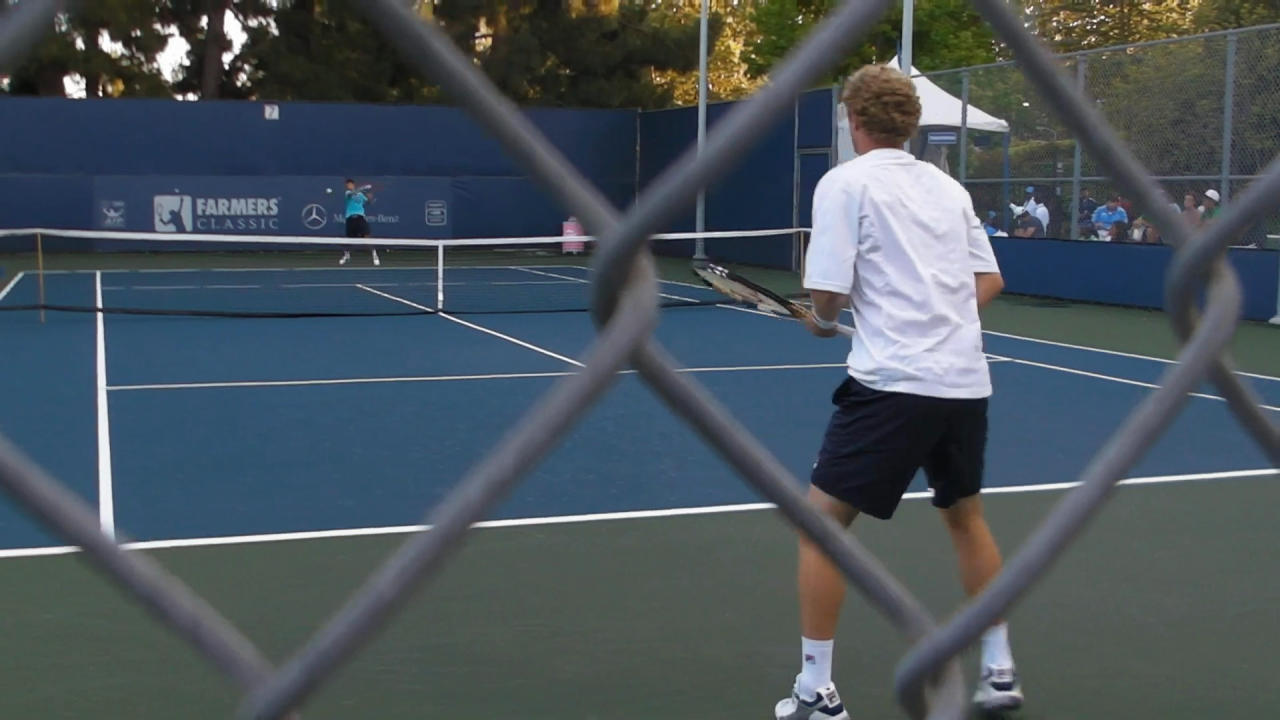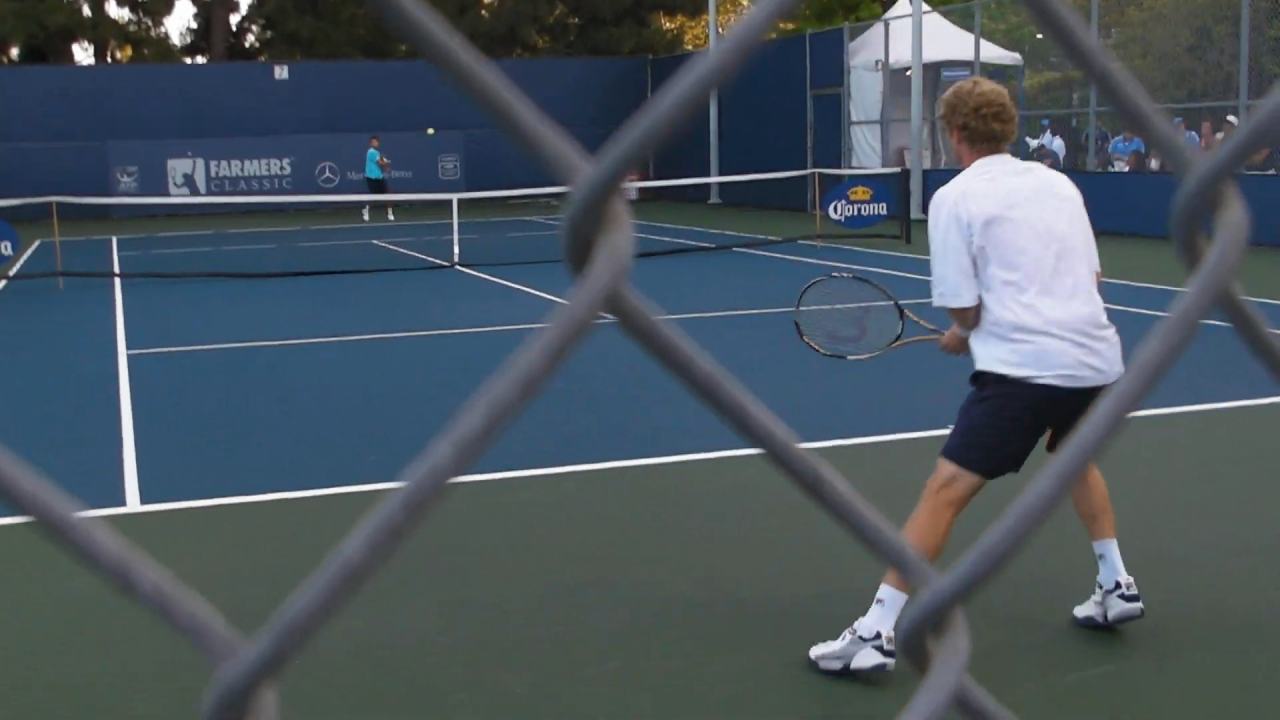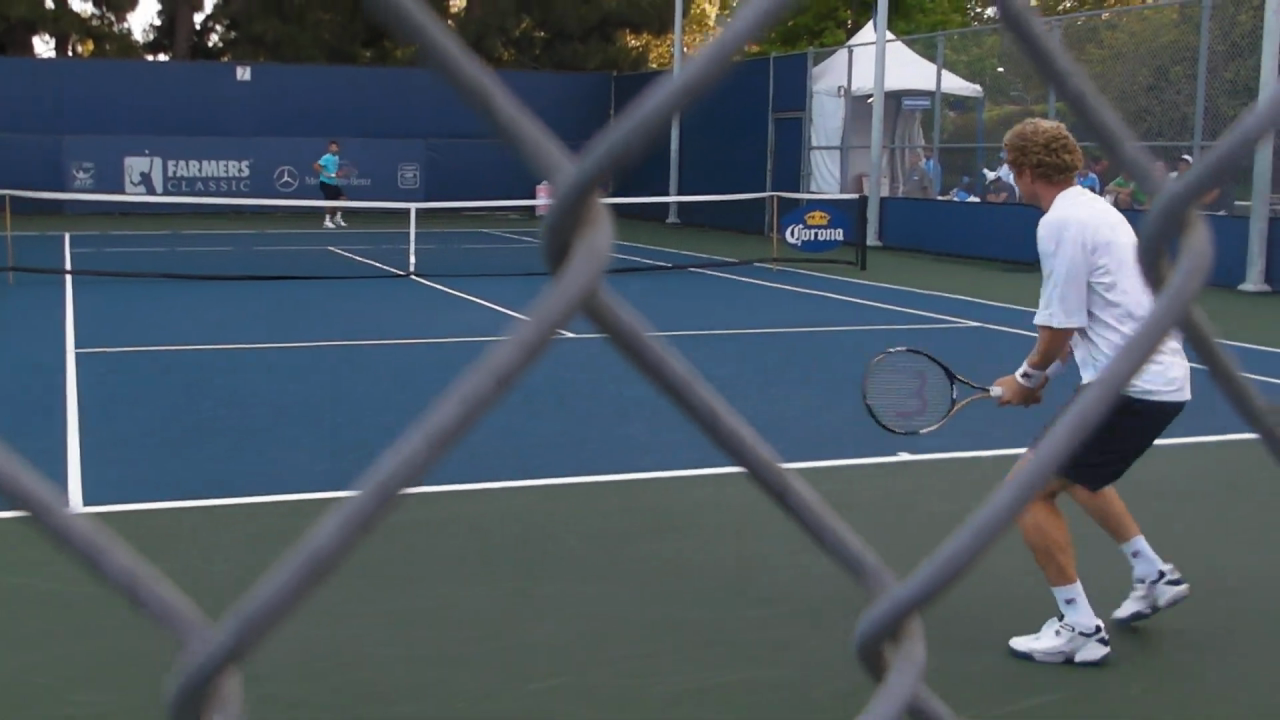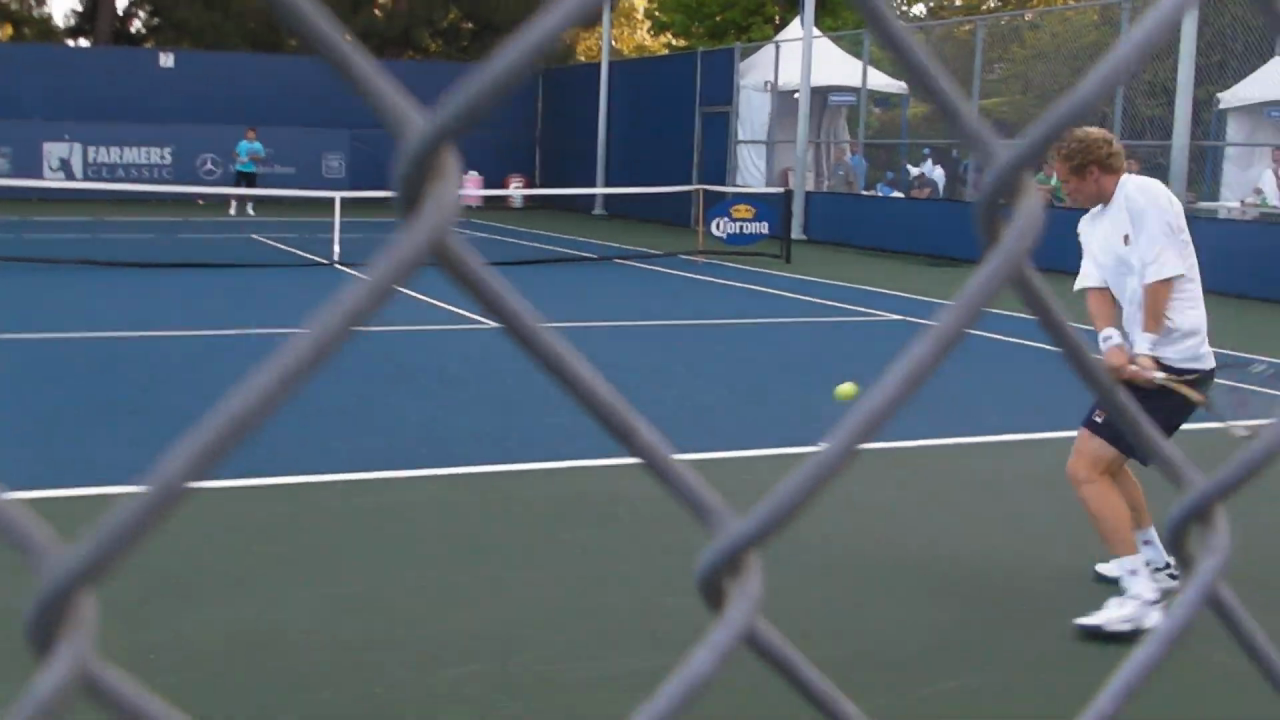
dt=0.3s
person 1, frame 1
left shoulder: (843, 182)
right shoulder: (949, 187)
left elbow: (827, 293)
right elbow: (990, 282)
left wrist: (819, 320)
left hip: (891, 383)
right hip: (965, 383)
left knee: (821, 523)
right knee: (964, 517)
person 1, frame 2
left shoulder: (953, 200)
right shoulder: (1060, 184)
left elbow: (964, 310)
right elbow: (1089, 274)
left wrist: (959, 338)
left hip: (1021, 370)
right hip: (1099, 364)
left knee: (944, 494)
left ankle: (876, 633)
right ankle: (1116, 583)
person 1, frame 3
left shoulder: (1061, 226)
right shoulder: (1094, 210)
left elbow: (1062, 327)
left wrist: (1025, 377)
right wrist: (1038, 375)
left hip: (1131, 388)
right hip: (1159, 380)
left knee: (1028, 491)
right knee: (1076, 474)
left ankle: (1081, 626)
right ankle: (1155, 576)
person 1, frame 4
left shoulder: (1146, 196)
right shoulder: (1093, 221)
left elbow: (1164, 277)
right elbow: (1098, 288)
left wrist: (1144, 347)
right wrist: (1111, 342)
left hip: (1174, 360)
right hip: (1140, 357)
left knee: (1086, 468)
right knee: (1103, 455)
left ankle: (1141, 598)
right ankle: (1153, 563)
